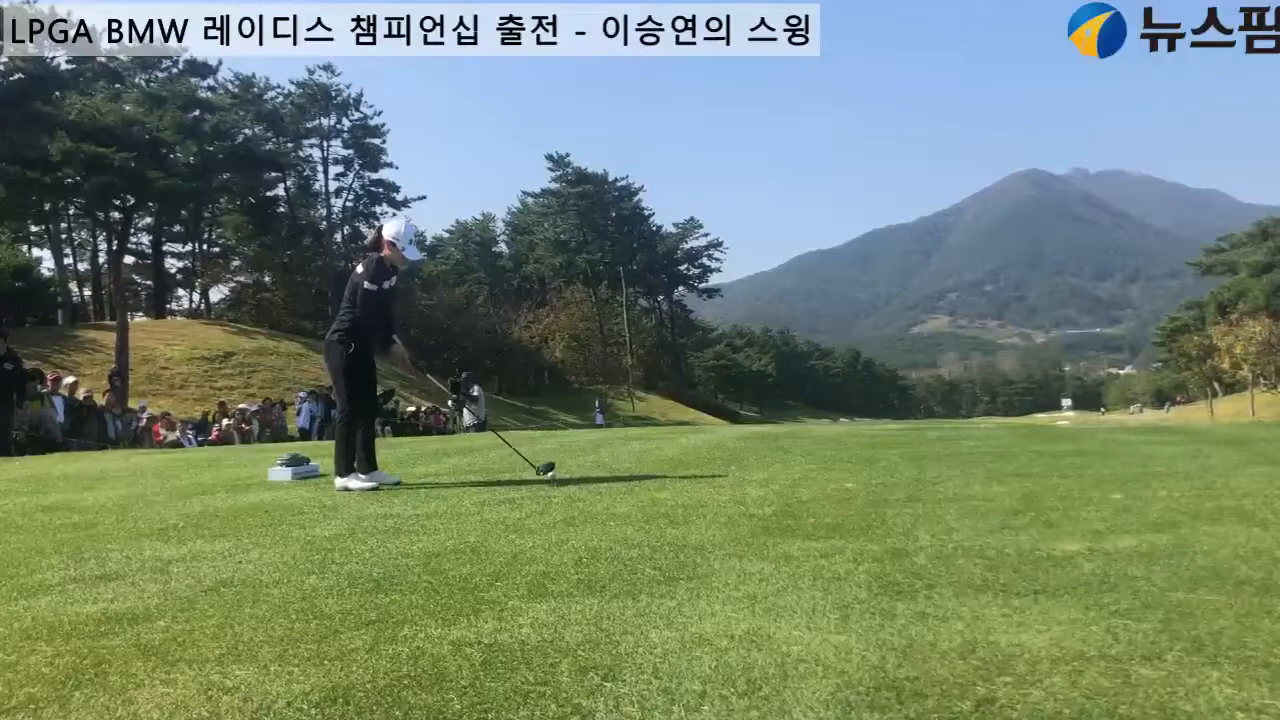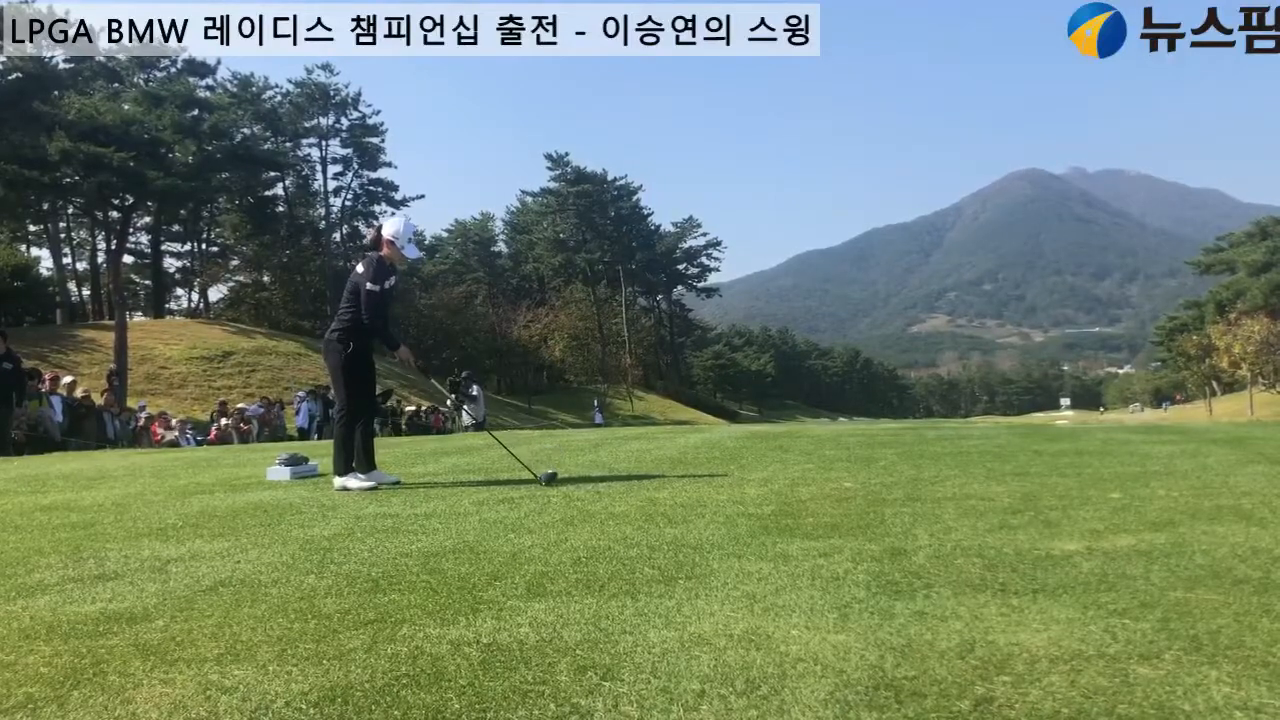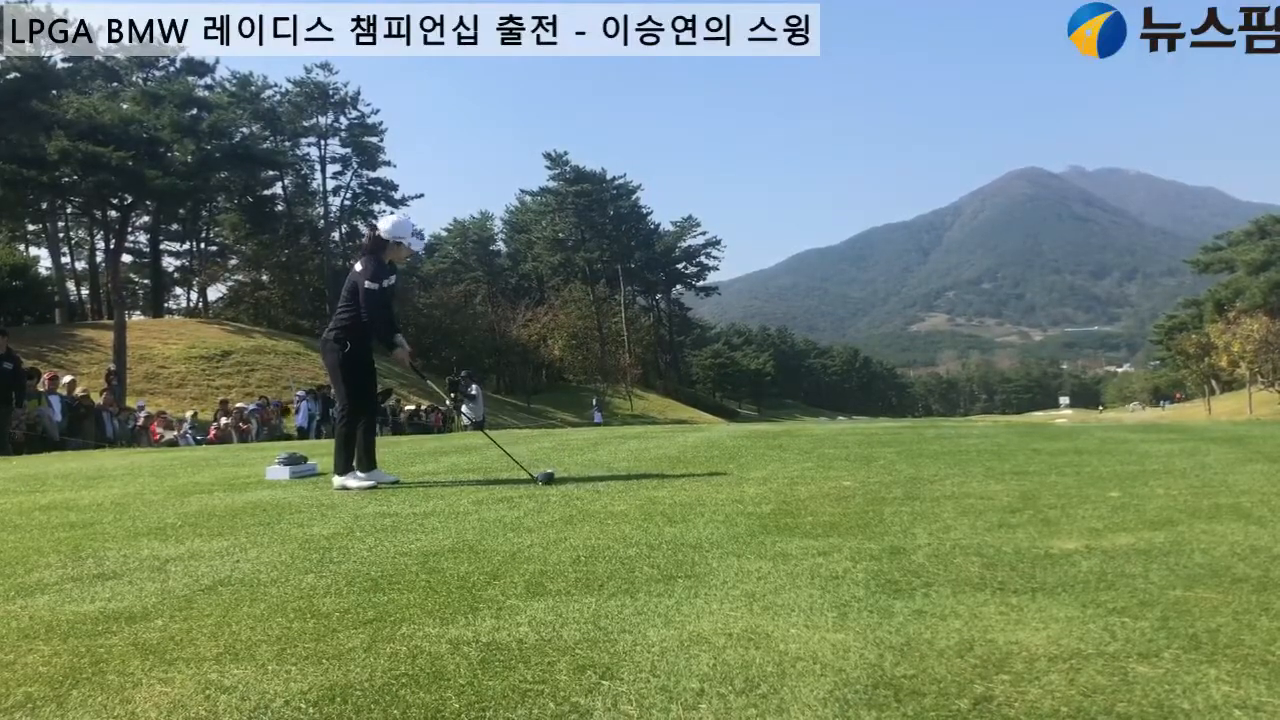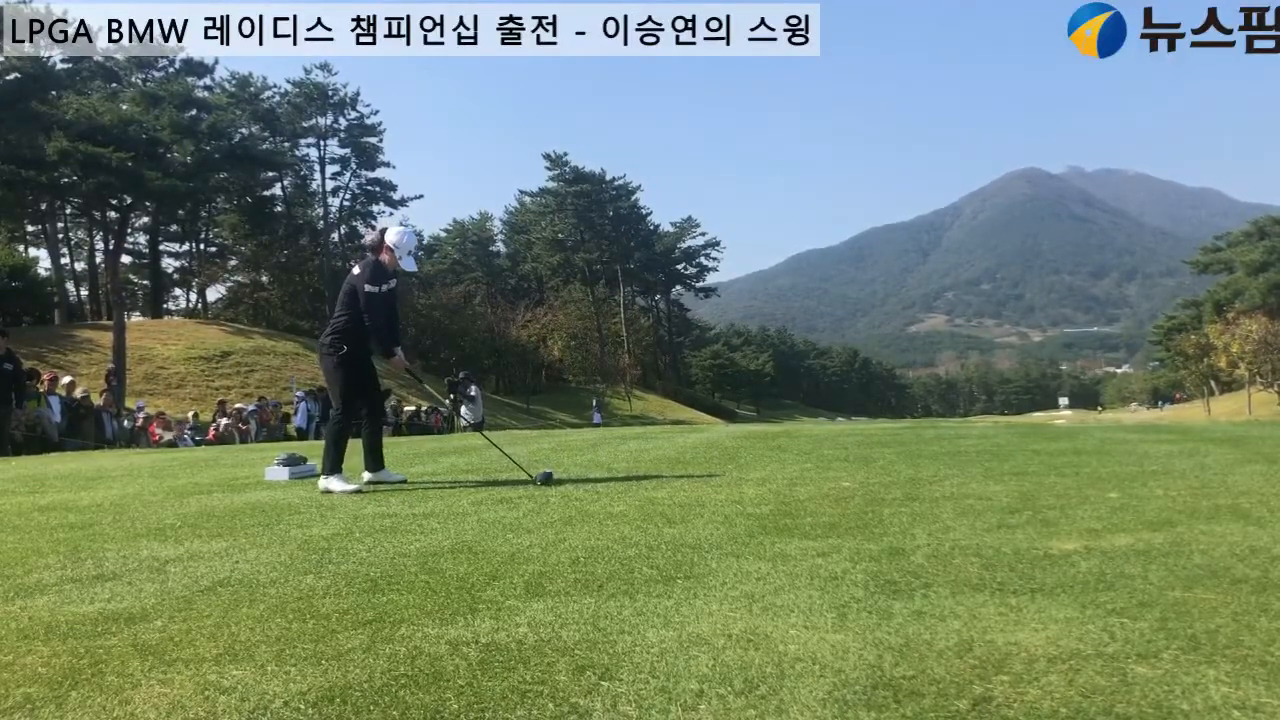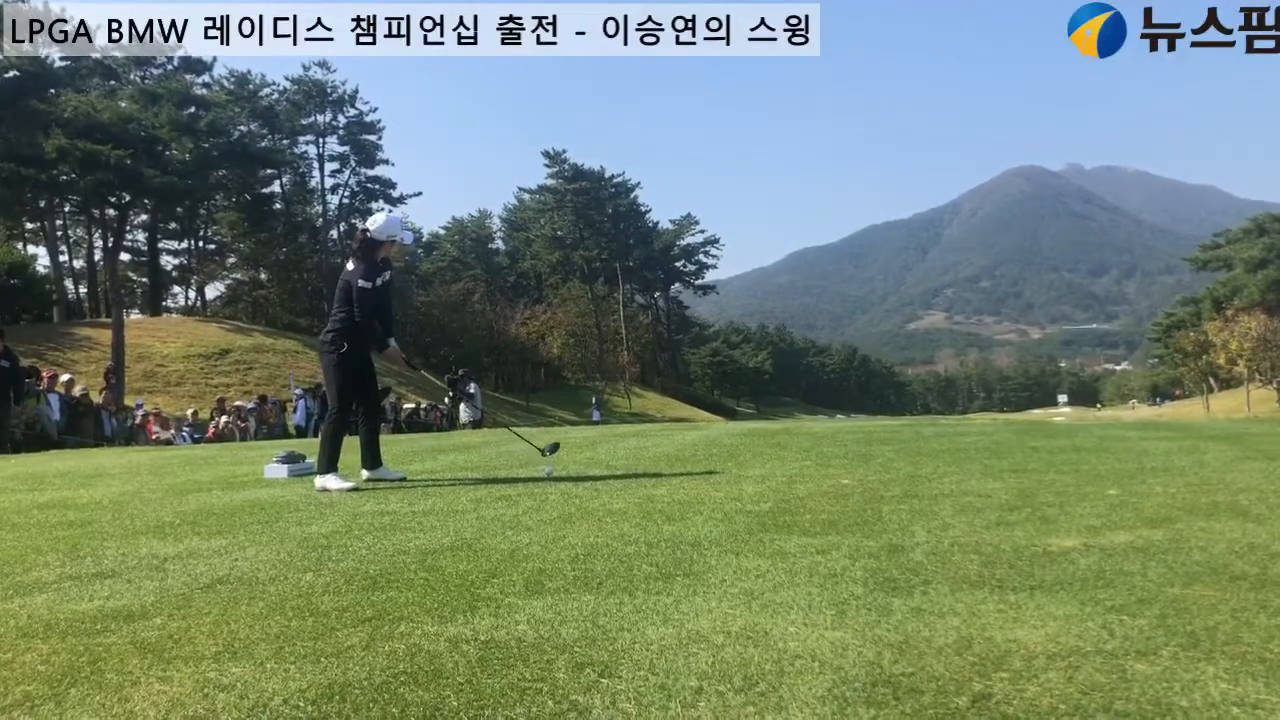
dt=1s
person 1, frame 1
left shoulder: (389, 270)
right shoulder: (371, 268)
right elbow: (365, 315)
left wrist: (396, 342)
right wrist: (390, 345)
left hip: (361, 346)
right hip: (343, 345)
left knee: (368, 408)
right knee: (350, 408)
left ankle: (367, 469)
right ankle: (344, 474)
person 1, frame 2
left shoulder: (387, 269)
right shoulder: (372, 269)
right elbow: (370, 317)
left wrist: (393, 344)
right wrist: (396, 347)
left hip: (360, 345)
right hip: (343, 345)
left knee: (367, 407)
right knee: (349, 407)
left ankle: (366, 468)
right ankle: (343, 474)
person 1, frame 3
left shoulder: (387, 268)
right shoulder: (370, 269)
left elbow: (384, 311)
right elbow: (370, 316)
left wrist: (398, 339)
right wrist: (393, 348)
left hip: (358, 345)
right hip: (341, 345)
left knee: (368, 406)
right knee: (351, 407)
left ankle: (366, 468)
right ankle: (343, 473)
person 1, frame 4
left shoulder: (388, 273)
right shoulder: (368, 272)
left elbow: (390, 315)
right elbow: (371, 320)
left wrist: (397, 349)
right wrist: (390, 354)
left hip: (358, 350)
right hip: (338, 348)
left knee: (374, 407)
right knee: (345, 409)
left ankle: (374, 469)
right ankle: (330, 475)
person 1, frame 5
left shoulder: (382, 266)
right shoulder: (362, 269)
left elbow: (384, 307)
right elbow: (363, 316)
left wrist: (391, 341)
right wrist: (383, 348)
left hip: (357, 346)
right hip: (339, 345)
left knee: (370, 405)
right knee: (341, 408)
left ankle: (372, 466)
right ankle: (326, 474)
